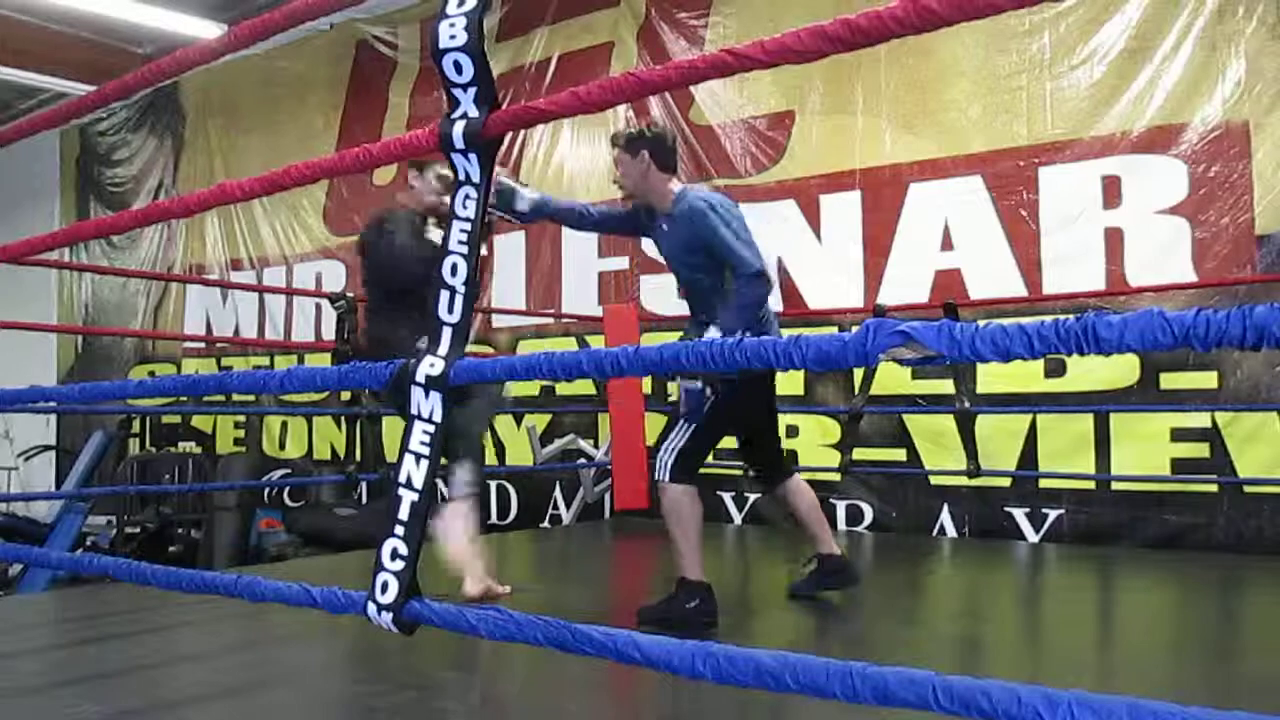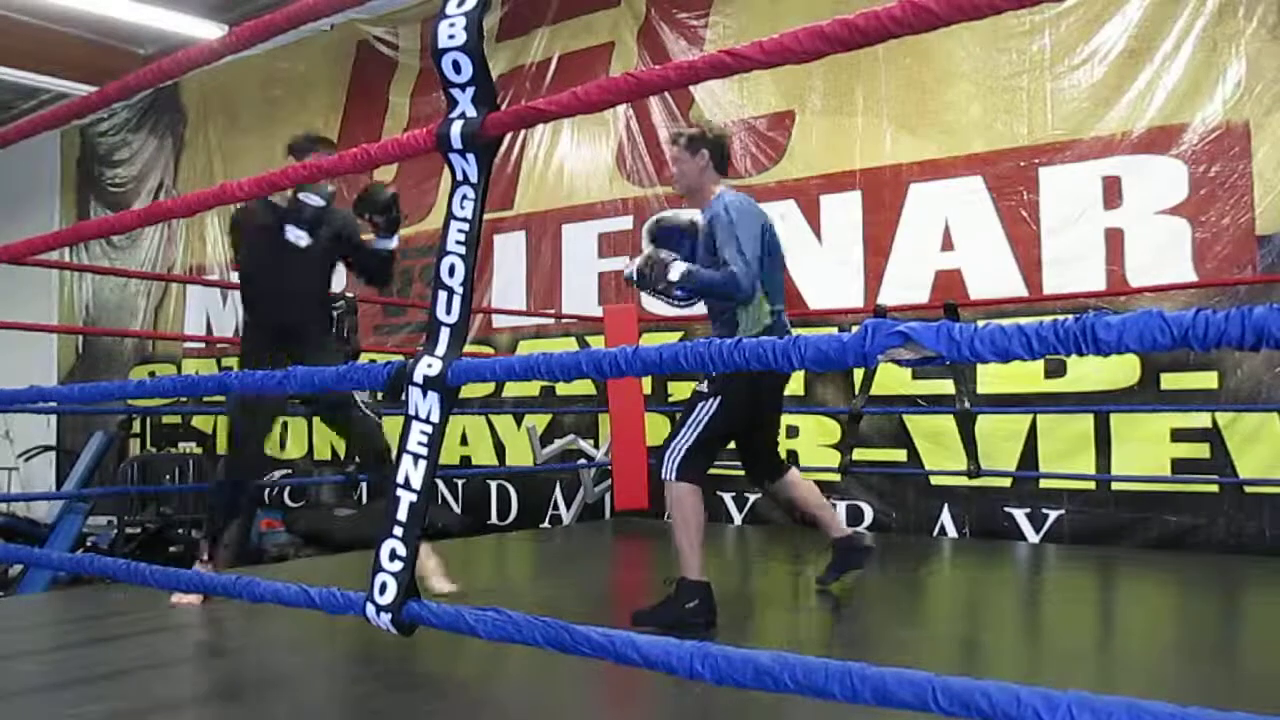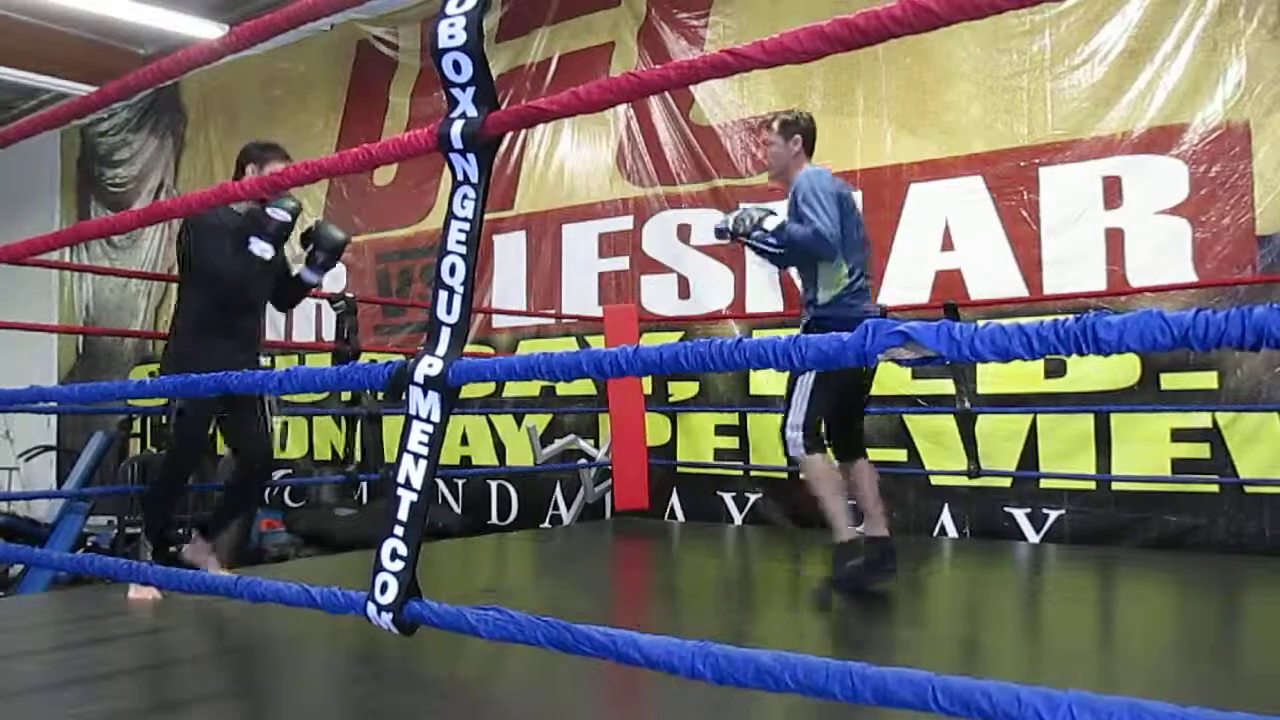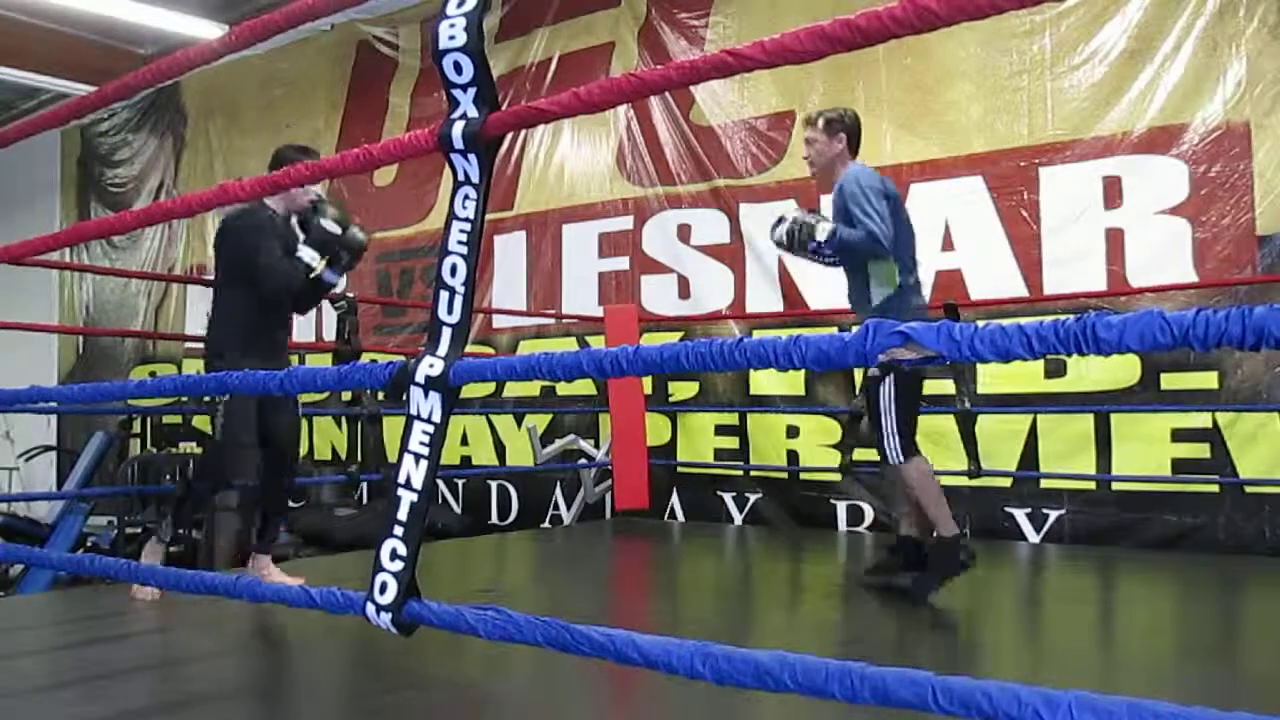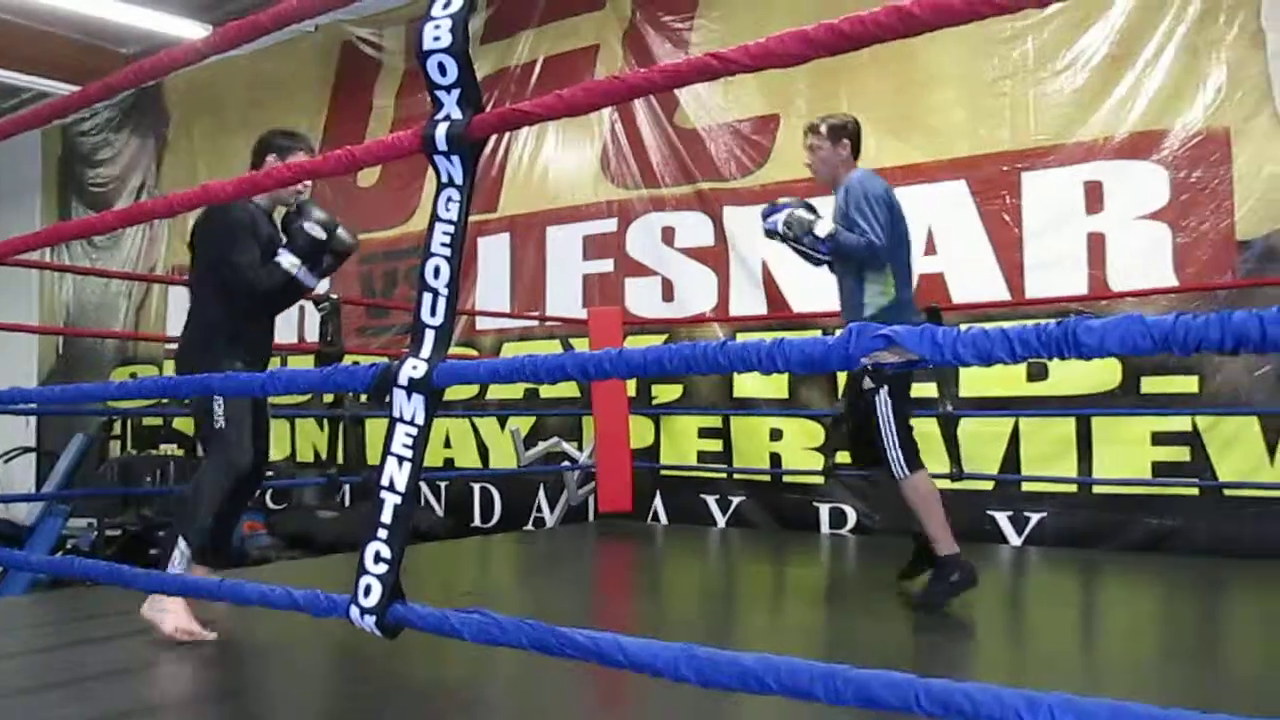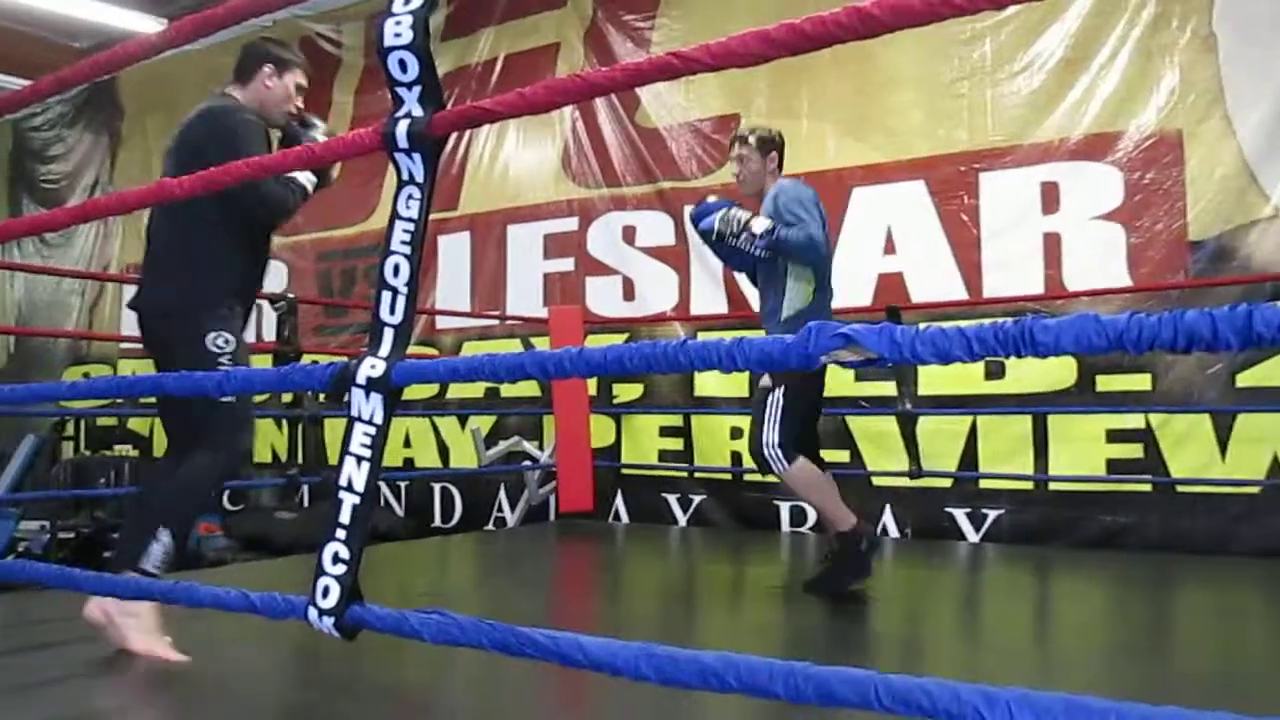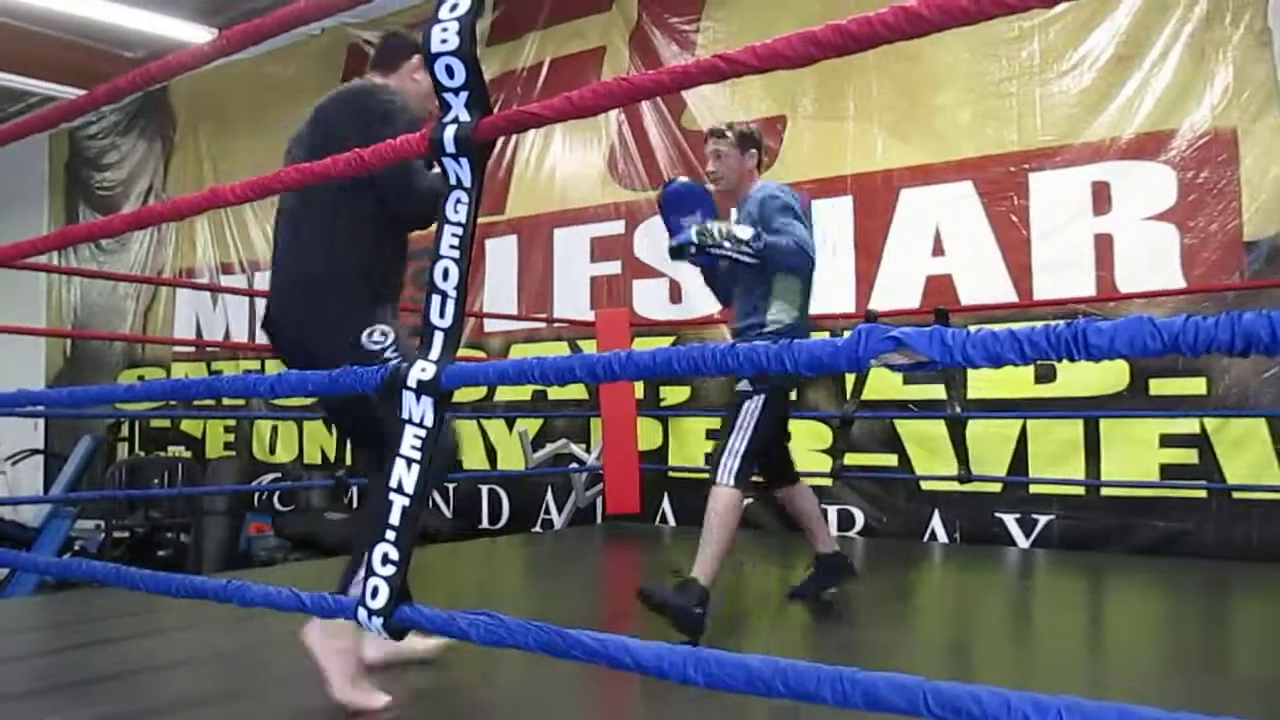
dt=0.4s
person 1, frame 1
left shoulder: (433, 231)
right shoulder: (390, 226)
right elbow: (407, 272)
right wrist: (441, 233)
right hip: (400, 354)
right knee: (475, 394)
right ankle: (457, 509)
person 1, frame 2
left shoulder: (335, 219)
right shoulder: (249, 221)
left elbow: (376, 279)
right elbow: (263, 284)
left wrist: (386, 232)
right wrist: (299, 224)
left hip: (322, 358)
right hip: (265, 361)
left knee: (373, 450)
right knee: (243, 467)
left ankle: (414, 553)
right ankle: (206, 568)
person 1, frame 3
left shoulder: (265, 223)
right shoulder: (203, 221)
left elbow: (283, 298)
right elbow: (227, 286)
left wrist: (318, 264)
right wrist: (266, 235)
left hip: (242, 363)
right hip: (195, 362)
left knee: (258, 461)
right knee: (183, 461)
left ankle: (201, 544)
right ankle: (148, 561)
person 1, frame 4
left shoulder: (285, 230)
right shoulder: (249, 222)
left elbow: (298, 301)
right elbow: (277, 285)
left wrist: (335, 266)
right wrist: (313, 247)
left hip: (272, 362)
right hip: (236, 363)
left knee: (282, 461)
right knee: (228, 464)
left ankle: (260, 561)
right ankle: (160, 545)
person 1, frame 5
left shoulder: (265, 221)
right shoulder: (230, 214)
left elbow: (273, 297)
right elbow: (250, 289)
left wrist: (318, 261)
right wrist: (300, 249)
left hip: (242, 363)
right hip: (215, 361)
left knee: (249, 466)
right knee: (229, 461)
left ankle: (204, 569)
right ankle: (167, 596)
person 1, frame 6
left shoulder: (208, 127)
right shoulder: (232, 122)
right elbow: (264, 207)
left wrist: (293, 169)
right wrist: (306, 171)
left hip: (175, 310)
right hip: (199, 313)
left knee: (195, 450)
right knee: (223, 447)
left ankle: (122, 597)
right ankle: (134, 593)
person 1, frame 7
left shoulder: (326, 119)
right shoulder: (382, 104)
right elbow: (420, 203)
left wrist: (424, 154)
left hip: (298, 315)
right hip: (344, 314)
left knee: (382, 457)
left ankle: (370, 624)
right ankle: (340, 623)
person 2, frame 1
left shoulder: (701, 208)
right shoulder: (651, 212)
left elbow: (755, 275)
right elbow: (594, 217)
left wrist: (715, 339)
right wrist: (523, 201)
left knee: (672, 462)
right knee: (772, 464)
left ankle: (693, 593)
right ankle: (832, 561)
person 2, frame 2
left shoulder: (732, 210)
right shoulder: (721, 213)
left elbow: (736, 284)
left wrist: (669, 273)
right wrist: (686, 243)
left knee: (680, 463)
right knee: (765, 463)
left ankle: (693, 595)
right ankle: (847, 541)
person 2, frame 3
left shoulder: (813, 181)
right shoulder: (819, 185)
left elbow: (822, 240)
left wrist: (769, 225)
right wrist: (761, 232)
left hip: (836, 323)
right hip: (855, 322)
left knee: (800, 435)
right knee: (846, 441)
left ankle: (849, 545)
right ankle: (876, 547)
person 2, frame 4
left shoulder: (856, 180)
right shoulder: (856, 183)
left elbow: (876, 241)
left wrist: (822, 232)
right wrist: (806, 239)
left hip: (893, 324)
right hip: (893, 324)
left knee: (894, 442)
right knee: (893, 440)
left ankle: (950, 543)
right ankle: (909, 543)
person 2, frame 5
left shoulder: (862, 185)
right shoulder: (853, 191)
left elbow: (872, 250)
right elbow: (844, 258)
left wrist: (817, 229)
right wrist: (804, 235)
left hip: (884, 332)
left knee: (894, 450)
right knee: (862, 440)
left ankle: (951, 563)
right ankle: (929, 542)
person 2, frame 6
left shoulder: (791, 195)
right shoulder: (770, 206)
left elbow: (814, 248)
left wrist: (751, 226)
right wrist: (735, 245)
left hip: (795, 335)
right hip: (795, 337)
left knee: (772, 446)
right knee: (797, 449)
left ankle: (852, 535)
right ankle: (845, 550)
person 2, frame 7
left shoulder: (771, 198)
right shoulder: (745, 211)
left elbow: (797, 256)
right elbow: (724, 288)
left wrist: (727, 234)
right wrist: (697, 243)
left hip: (773, 348)
right hip: (761, 348)
left knee: (730, 464)
right knee: (772, 465)
left ankle: (693, 596)
right ankle: (831, 559)
